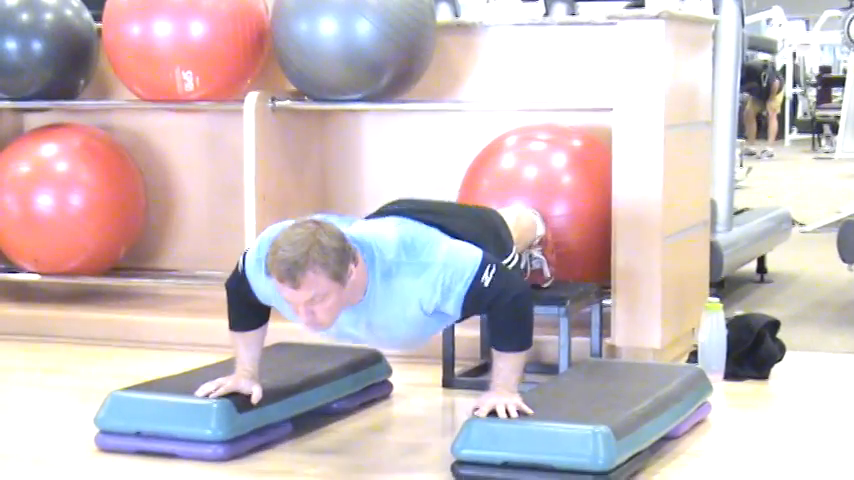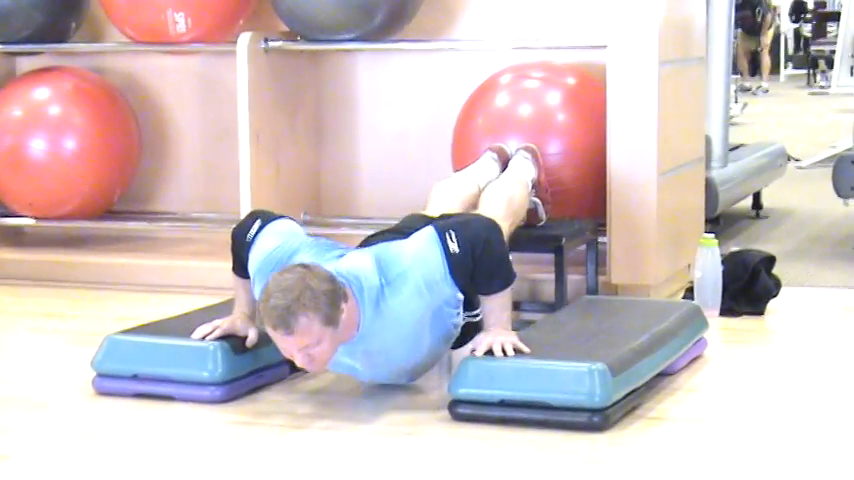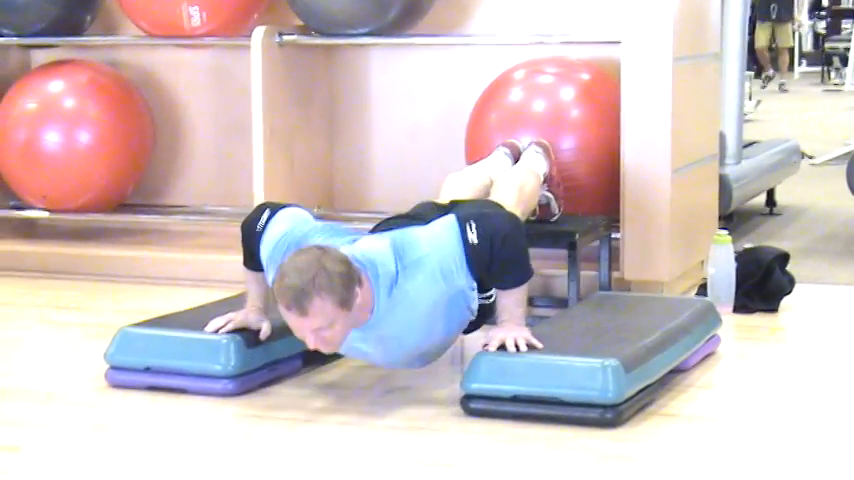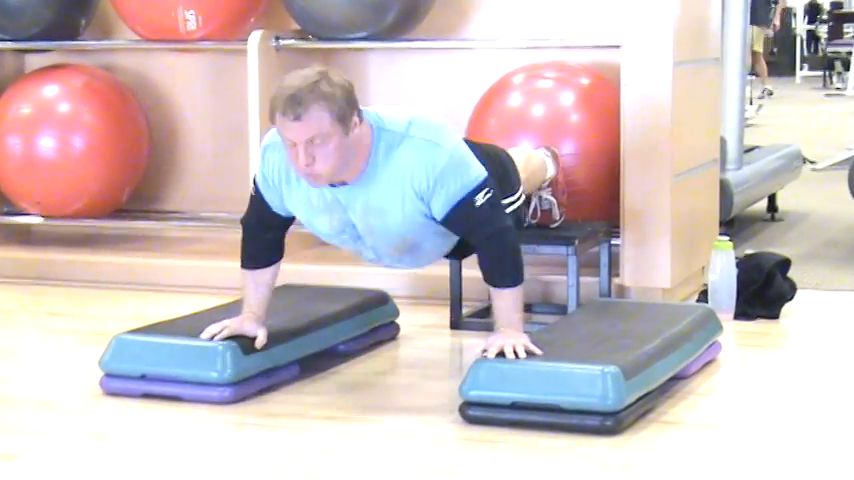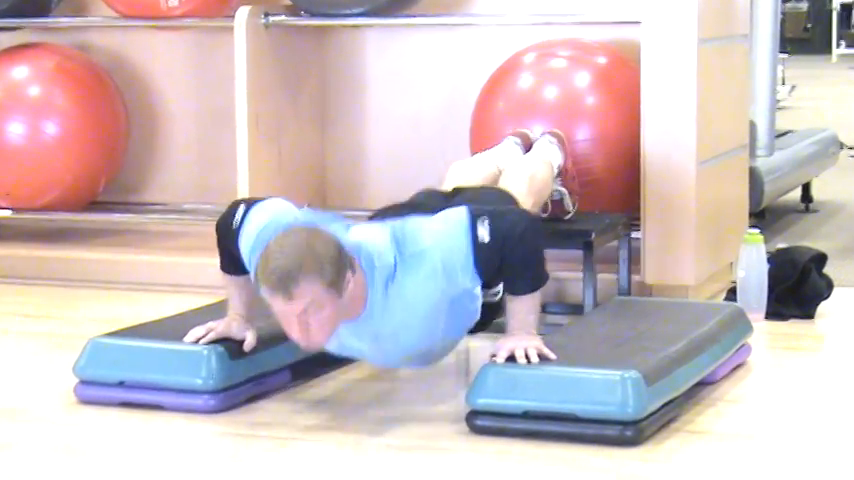
dt=1s
person 1, frame 1
left shoulder: (415, 266)
right shoulder: (273, 253)
left elbow: (513, 295)
right elbow: (240, 289)
left wrist: (504, 388)
right wrist: (246, 372)
left hip: (459, 244)
left knee: (501, 232)
left ankle: (530, 222)
right ankle: (510, 217)
person 1, frame 2
left shoulder: (400, 294)
right shoulder: (270, 265)
left elbow: (484, 239)
right elbow: (252, 226)
left wrist: (497, 327)
right wrist: (243, 316)
left knee: (494, 213)
right knee: (440, 205)
left ankle: (524, 167)
right ankle: (489, 163)
person 1, frame 3
left shoulder: (417, 275)
right shoulder: (285, 253)
left elbow: (503, 232)
right elbow: (261, 217)
left wrist: (511, 322)
right wrist: (255, 308)
right hip: (397, 231)
left knee: (505, 202)
right knee: (450, 196)
left ankle: (534, 162)
right ankle: (501, 158)
person 1, frame 4
left shoulder: (424, 152)
right shoulder: (277, 154)
left elbow: (496, 234)
right elbow: (261, 226)
left wrist: (509, 330)
right wrist: (252, 315)
left hip: (479, 194)
left knee: (514, 171)
left ankle: (543, 164)
right ankle: (527, 158)
person 1, frame 5
left shoulder: (417, 270)
right shoulder: (267, 229)
left elbow: (518, 231)
right elbow: (234, 221)
left wrist: (522, 331)
right wrist: (238, 317)
right hip: (400, 223)
left knee: (516, 191)
right knee: (467, 182)
left ankle: (550, 153)
right ankle: (514, 147)
